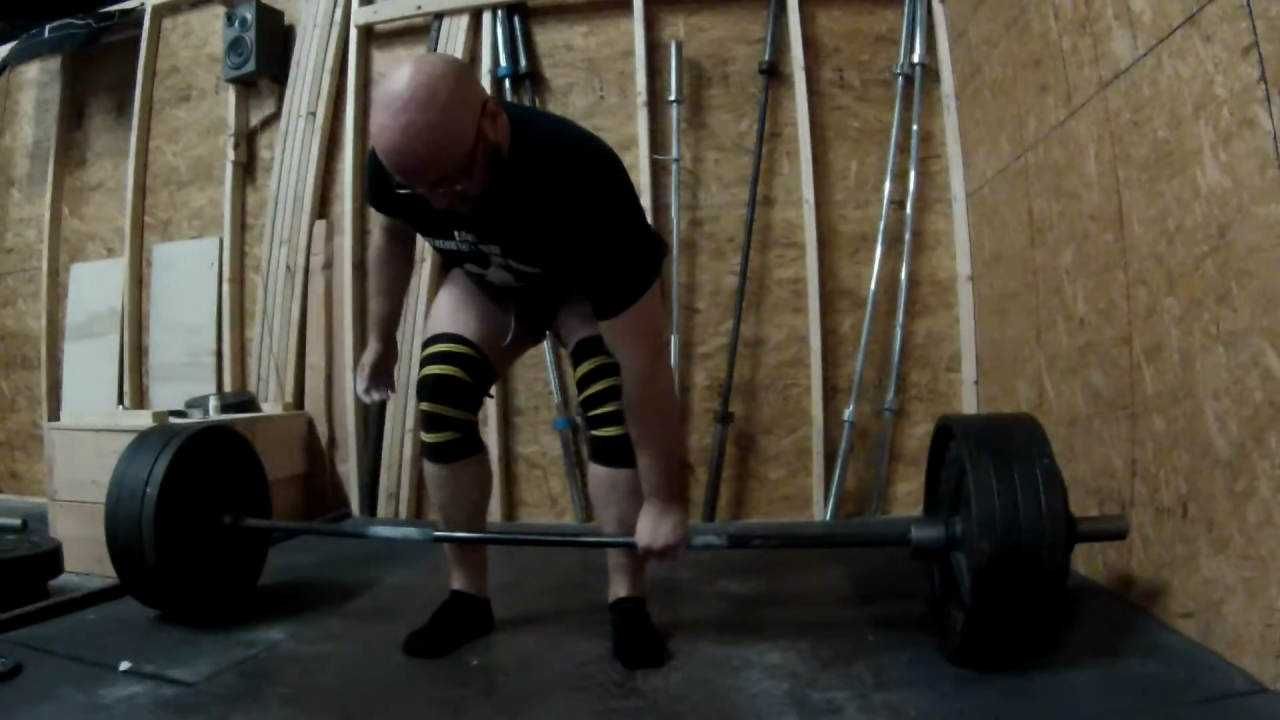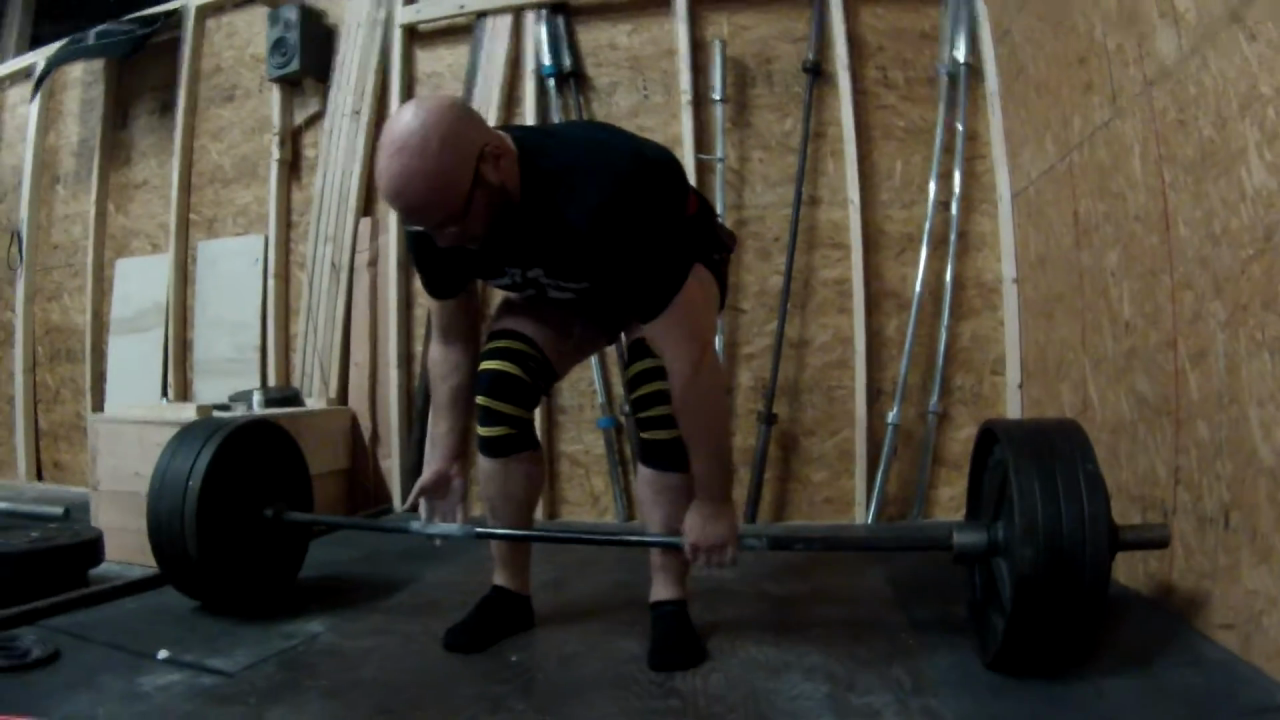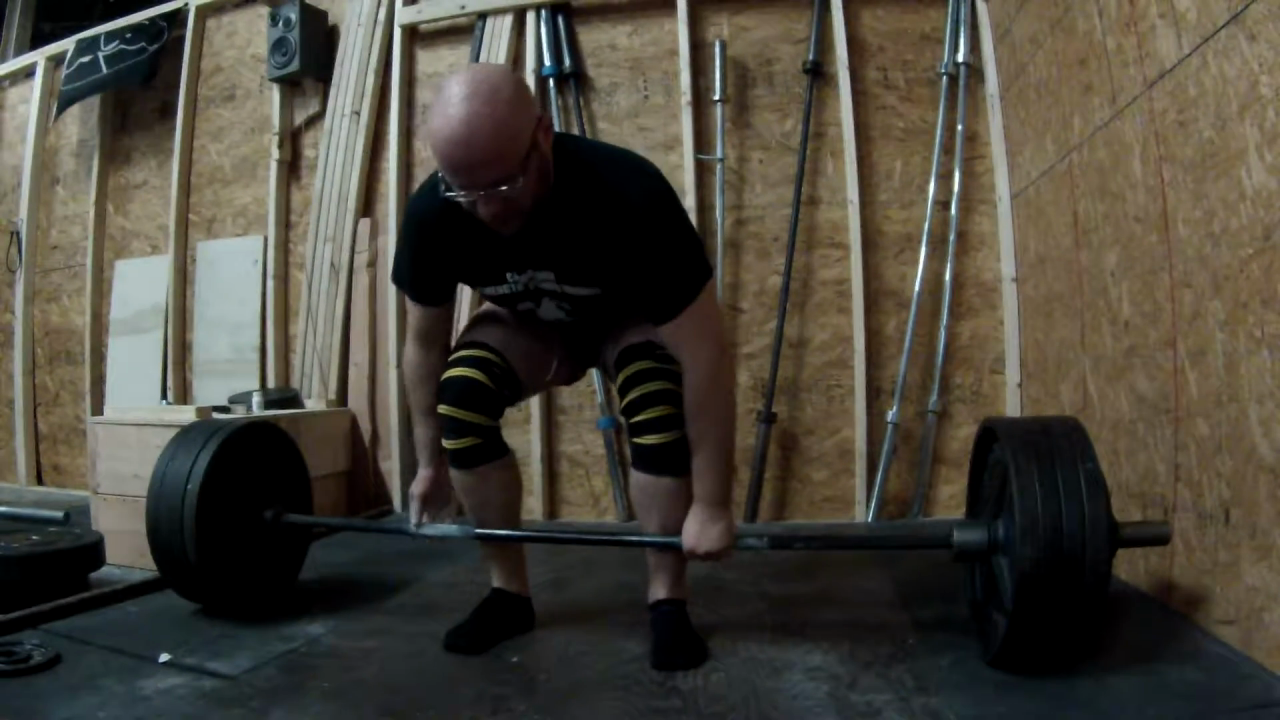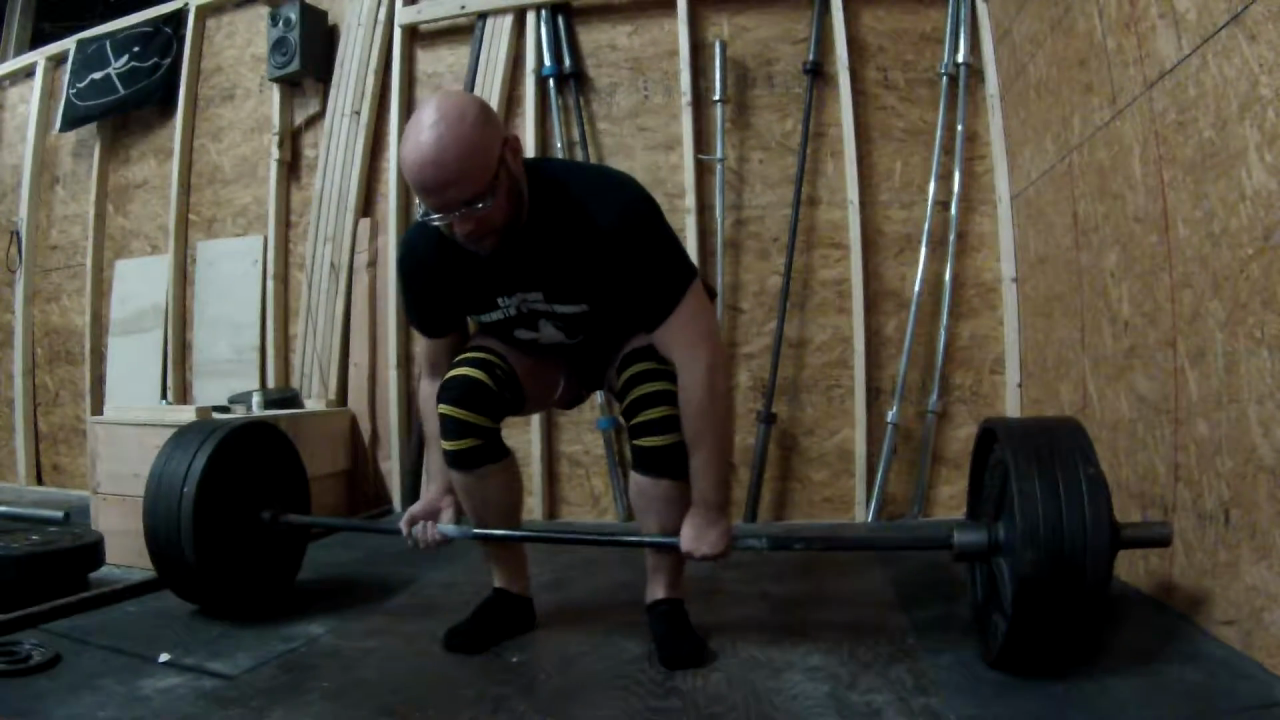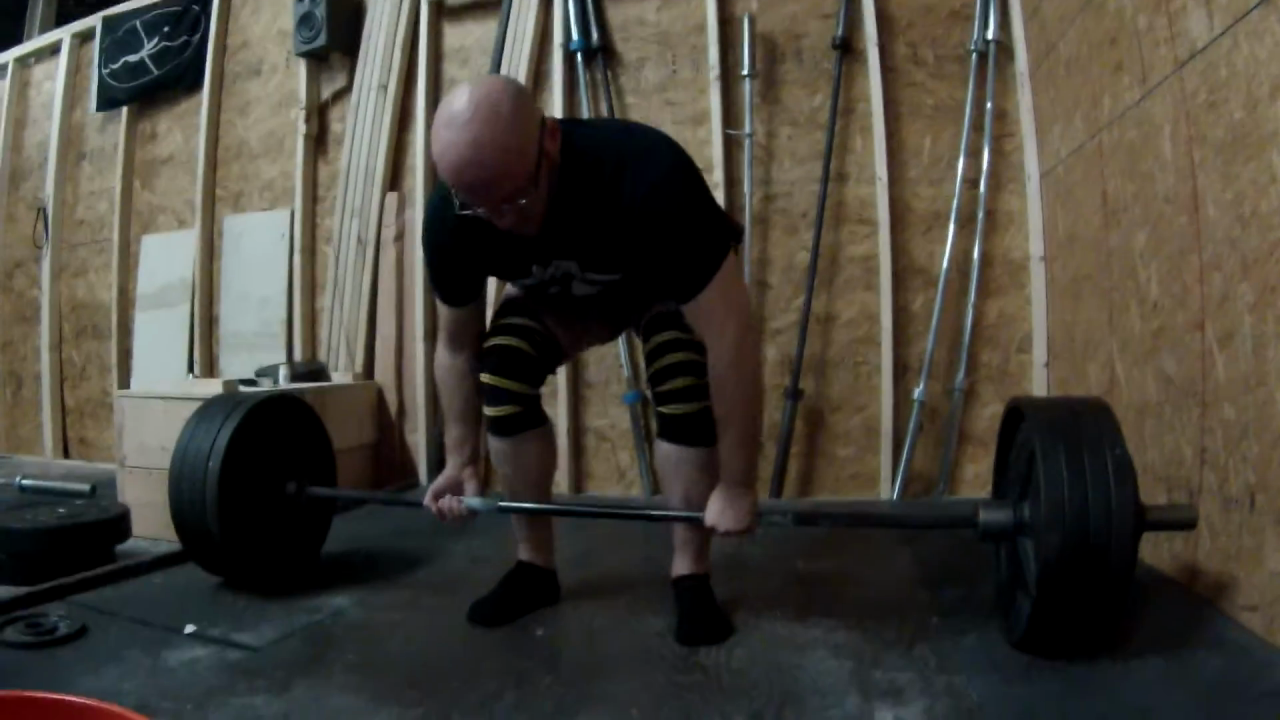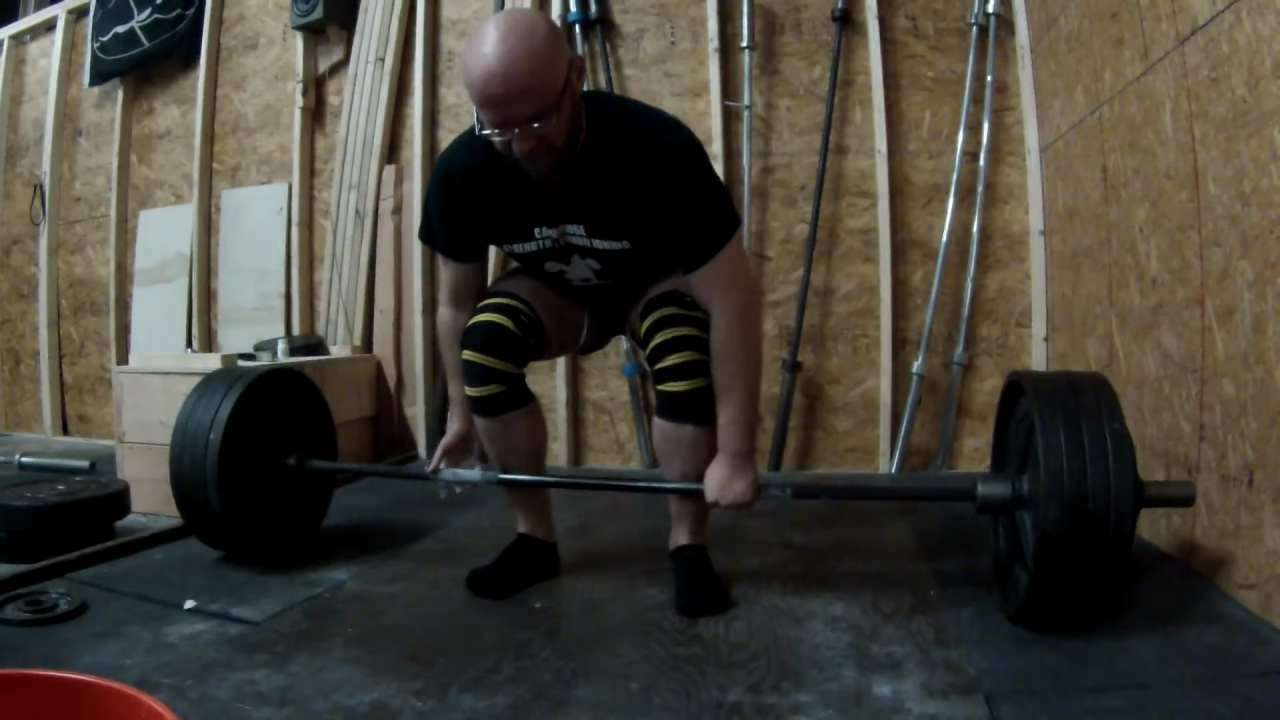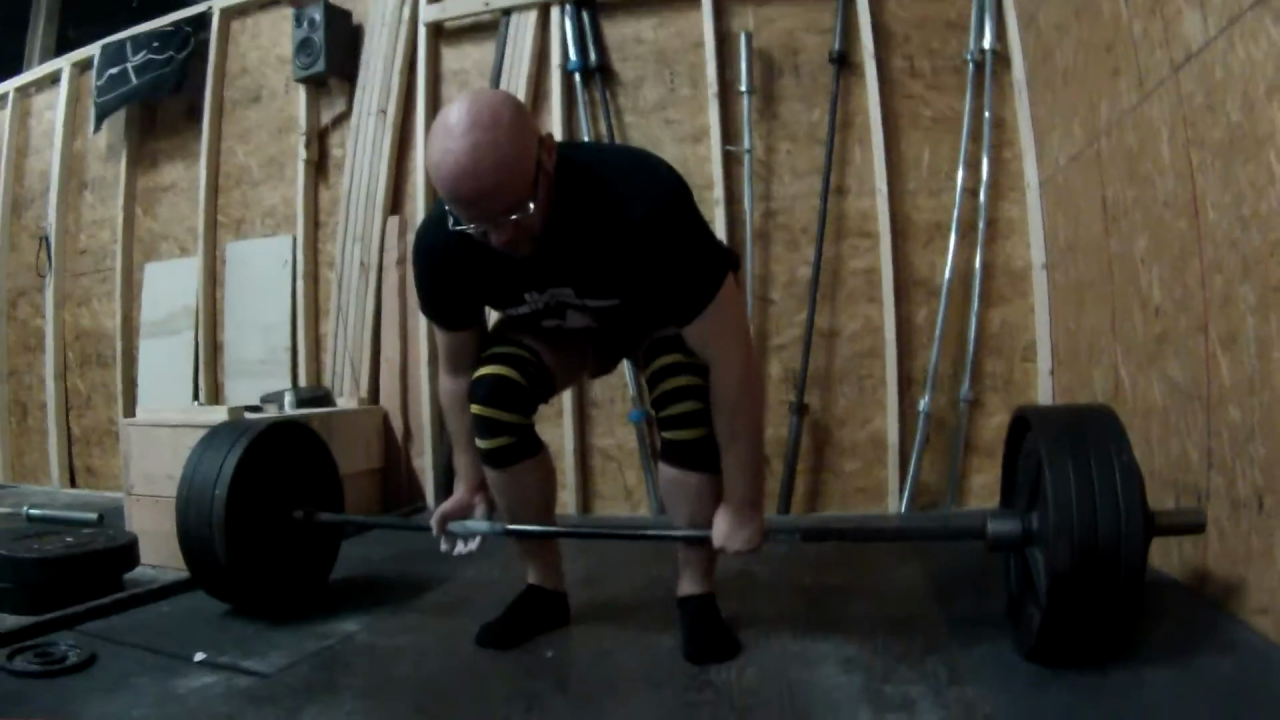
dt=0.7s
person 1, frame 1
left shoulder: (581, 182)
right shoulder: (396, 162)
left elbow: (644, 359)
right elbow: (390, 233)
left wrist: (663, 503)
right wrist: (380, 336)
left hip: (588, 284)
right hip: (484, 280)
left knee: (614, 409)
right knee: (439, 402)
left ankle: (626, 600)
right ankle: (468, 594)
person 1, frame 2
left shoulder: (604, 194)
right shoulder: (435, 211)
left elbow: (692, 360)
right elbow: (451, 340)
left wrist: (712, 502)
right wrist: (444, 456)
left hip: (675, 262)
right hip: (554, 287)
left knee: (661, 405)
right knee: (496, 393)
left ankle: (668, 601)
right ankle: (510, 591)
person 1, frame 3
left shoulder: (628, 197)
right shoulder: (431, 215)
left elbow: (706, 357)
right elbow: (424, 343)
left wrist: (711, 505)
right wrist: (431, 463)
left hip: (628, 316)
right hip: (529, 320)
left knee: (657, 405)
right knee: (460, 398)
left ankle: (667, 599)
right ankle: (509, 592)
person 1, frame 4
left shoulder: (609, 212)
right shoulder: (425, 251)
left elbow: (701, 360)
right elbow: (435, 376)
left wrist: (708, 510)
right wrist: (438, 487)
left hip: (631, 337)
right hip: (531, 350)
left knee: (662, 405)
right knee: (460, 401)
left ankle: (665, 599)
right ankle: (510, 592)
person 1, frame 5
left shoulder: (647, 178)
right shoulder: (450, 217)
left elbow: (732, 339)
right elbow: (457, 344)
left wrist: (736, 486)
right wrist: (460, 459)
left hip: (664, 279)
right hip: (557, 290)
left knee: (684, 385)
right knee: (502, 375)
left ankle: (690, 575)
right ankle: (535, 564)
person 1, frame 6
left shoulder: (658, 151)
right shoulder: (461, 173)
left elbow: (731, 303)
right elbow: (456, 303)
left wrist: (735, 455)
right wrist: (462, 417)
left hip: (658, 281)
right hip: (558, 289)
left knee: (685, 349)
right knee: (484, 343)
left ankle: (688, 545)
right ankle: (535, 537)
person 1, frame 7
left shoulder: (641, 201)
right shoulder: (440, 244)
left elbow: (730, 358)
right elbow: (456, 370)
left wrist: (741, 504)
right wrist: (469, 483)
left hip: (661, 311)
right hip: (556, 324)
left knee: (687, 399)
right knee: (493, 394)
left ankle: (695, 593)
right ankle: (545, 587)
